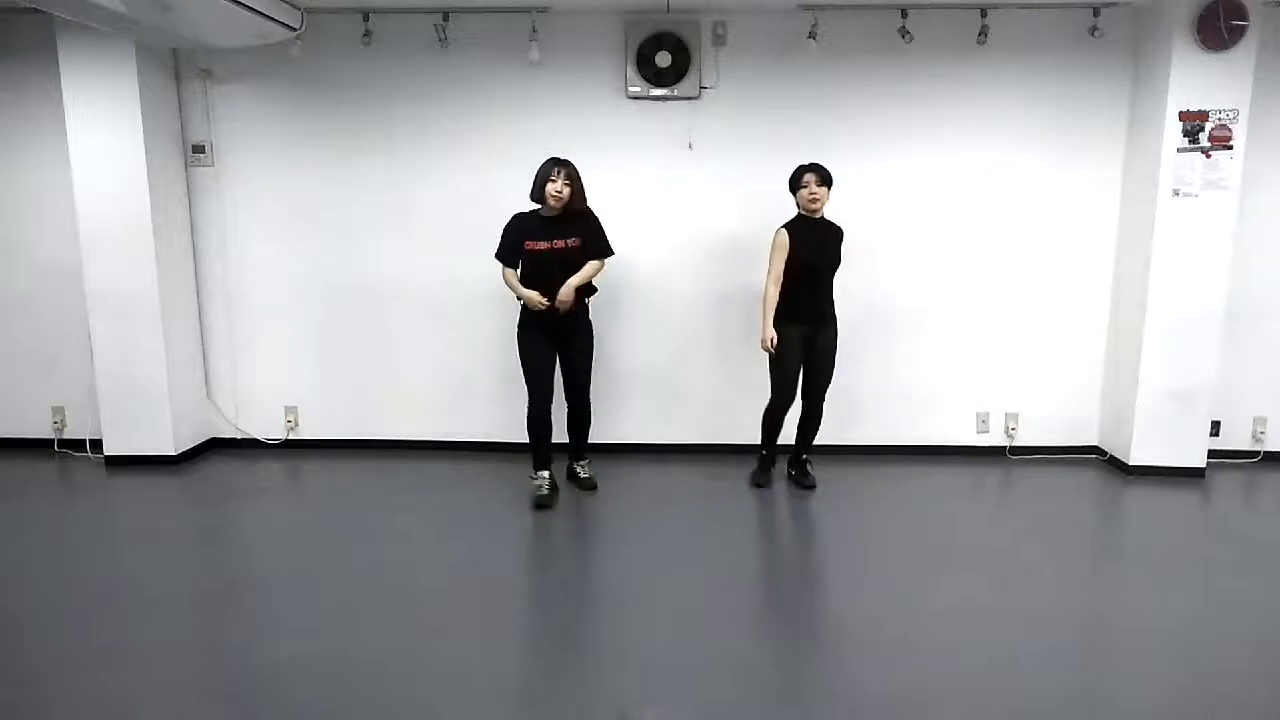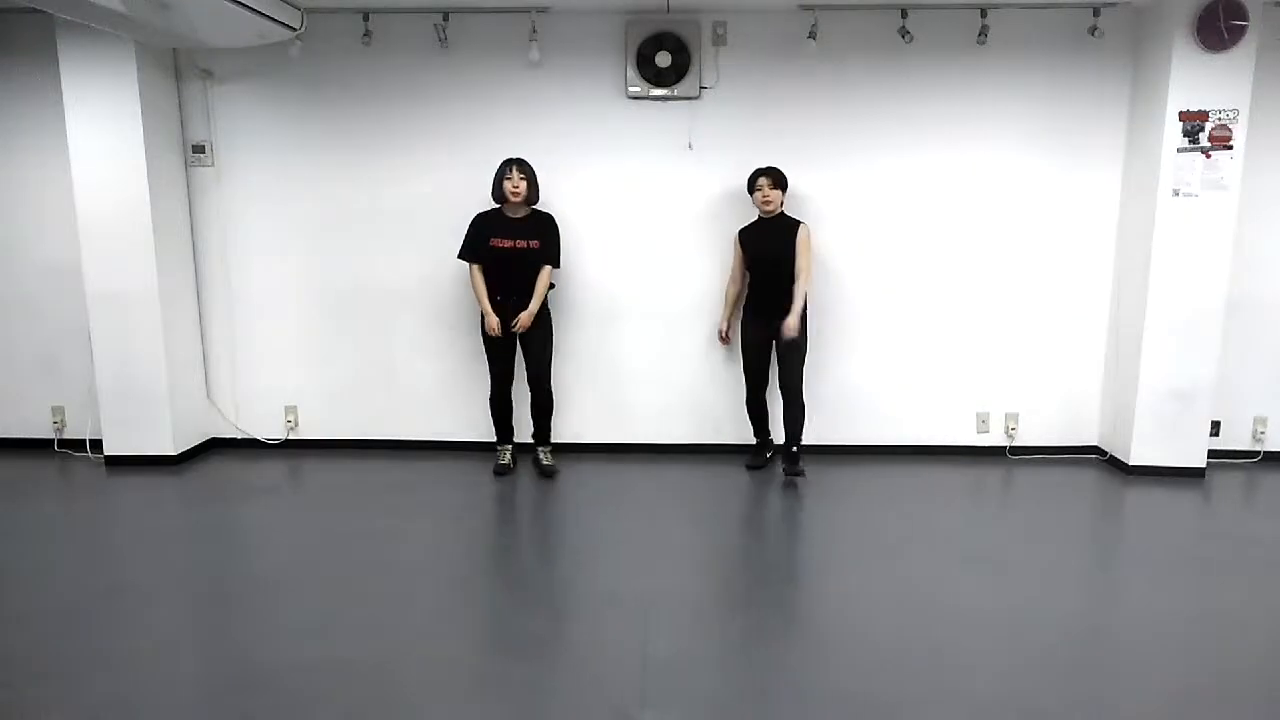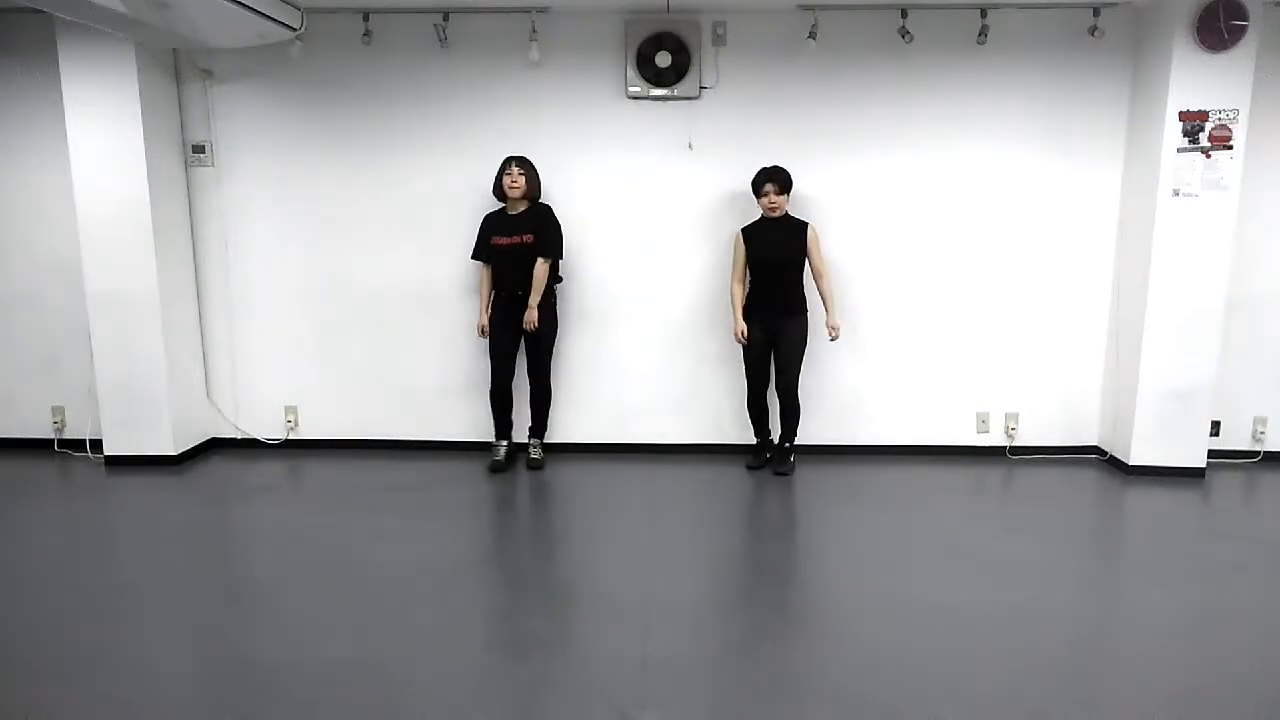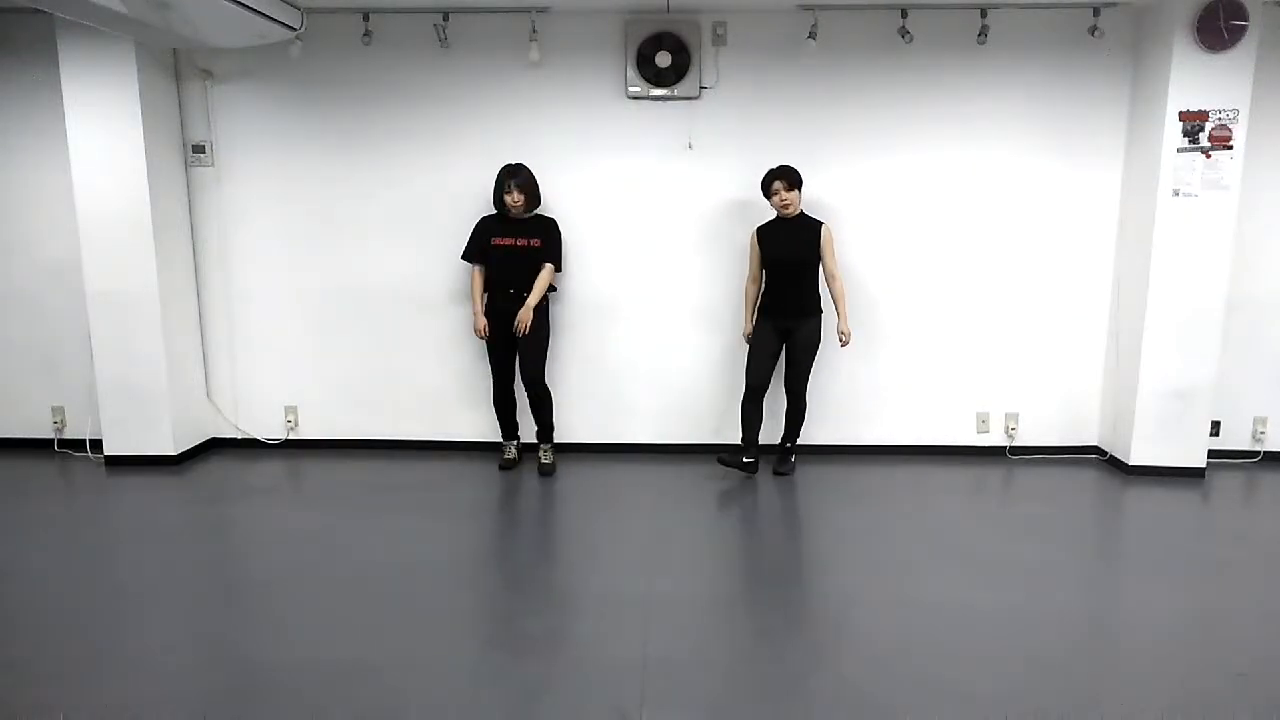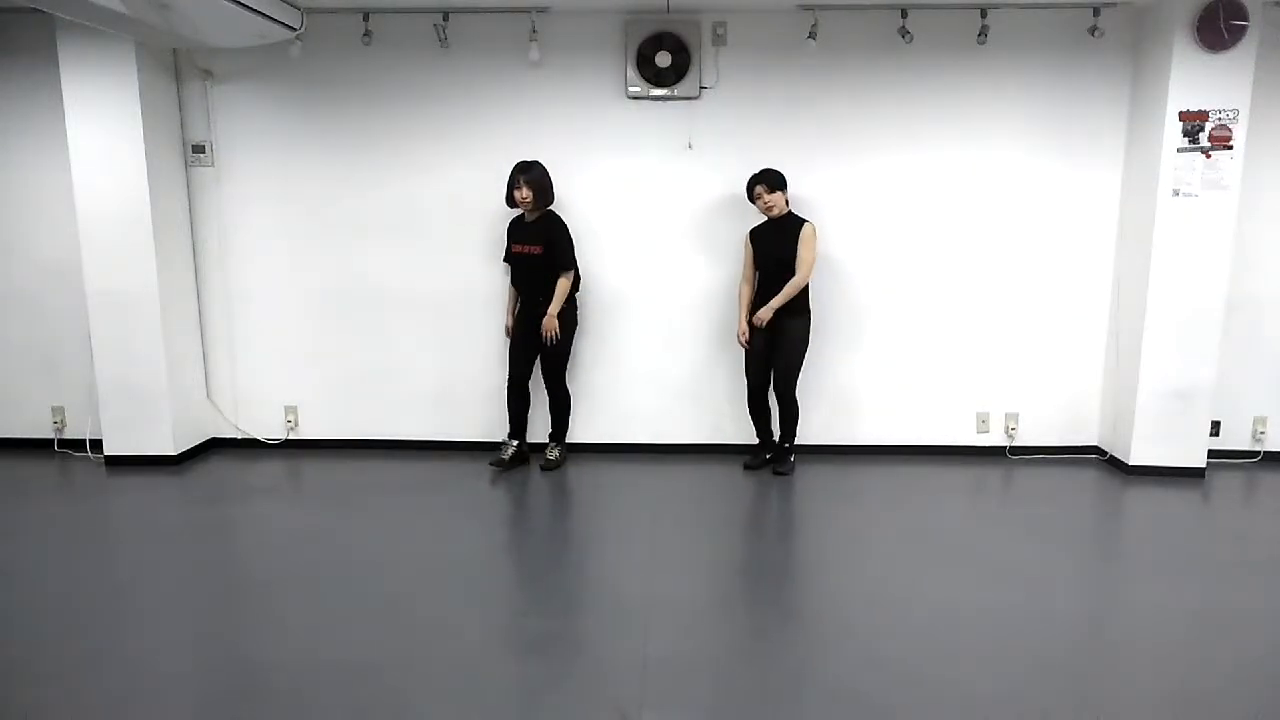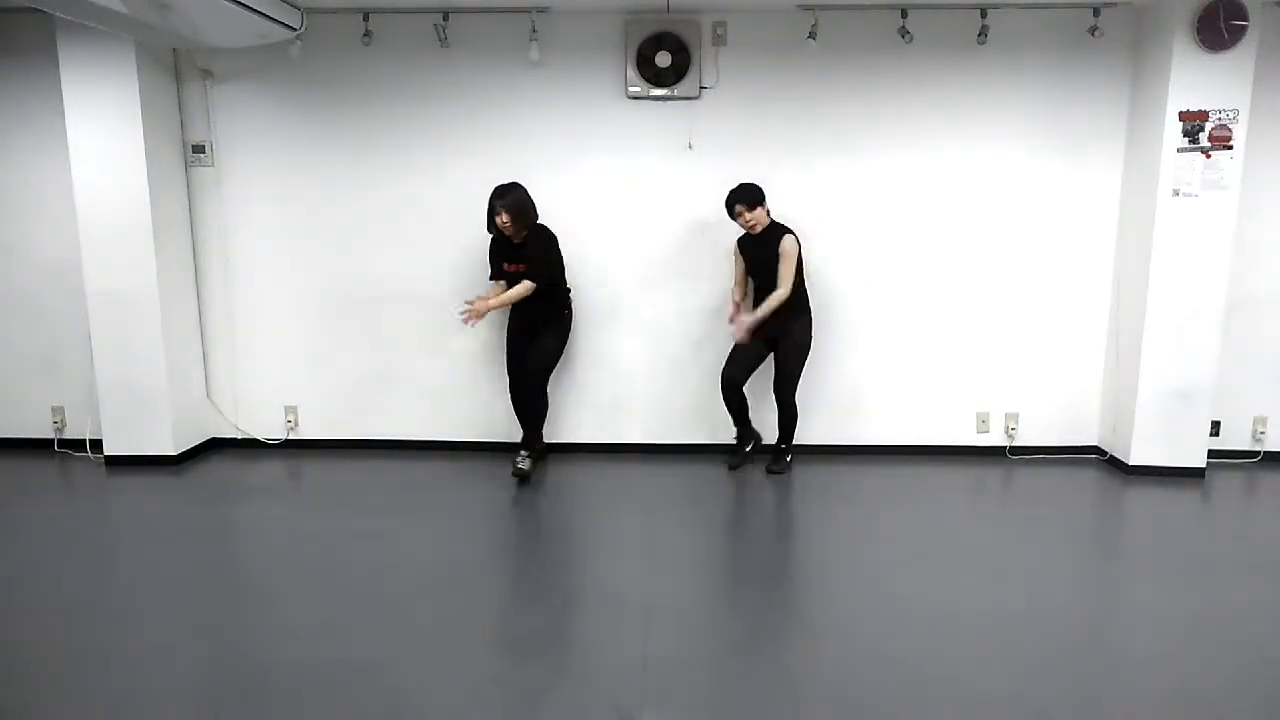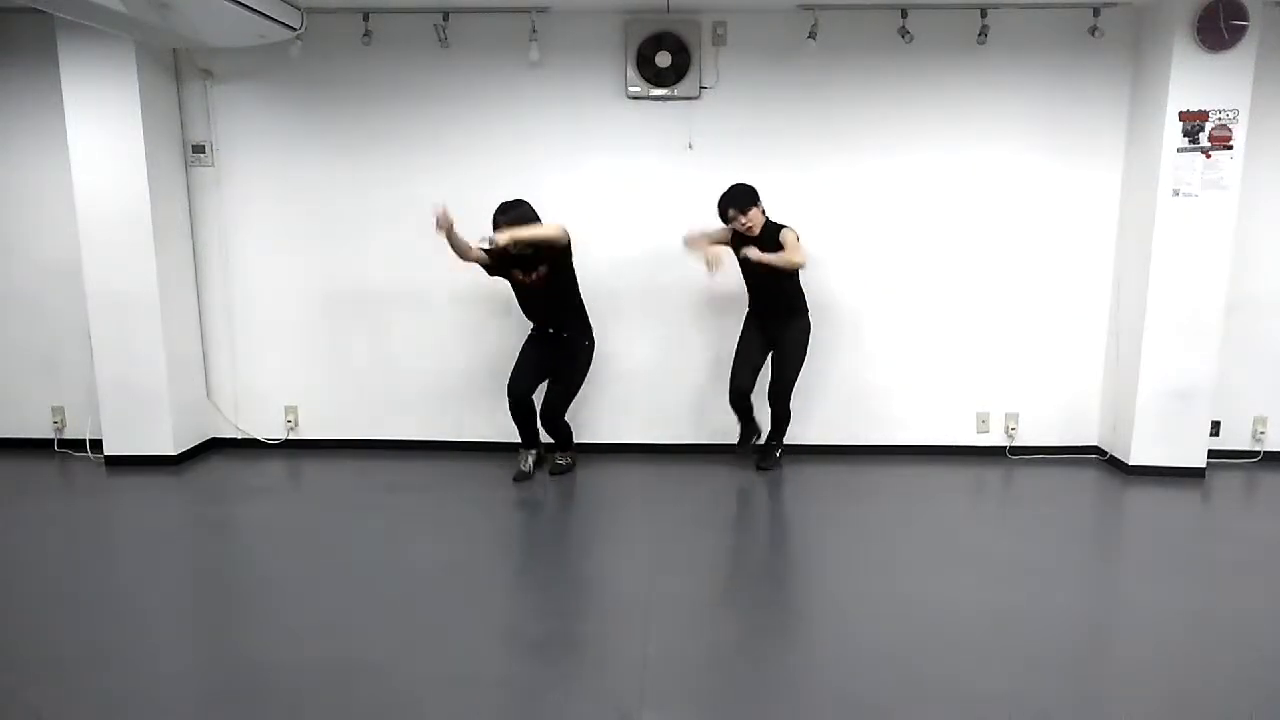
dt=0.7s
person 1, frame 1
left shoulder: (583, 219)
right shoulder: (521, 224)
left elbow: (597, 260)
right elbow: (508, 269)
left wrist: (571, 284)
right wrist: (523, 292)
left hip: (575, 318)
right hip: (534, 323)
left knee: (578, 396)
right knee: (540, 398)
left ankle: (578, 463)
right ankle: (542, 475)
person 1, frame 2
left shoulder: (544, 223)
right shoulder: (484, 223)
left elbow: (546, 270)
right elbow: (475, 269)
left wrist: (531, 311)
right wrist: (488, 311)
left hip: (533, 312)
right hip: (497, 311)
left knee: (540, 381)
right knee: (500, 383)
left ankle: (543, 449)
right ankle: (505, 447)
person 1, frame 3
left shoulder: (542, 215)
right shoulder: (491, 222)
left elbow: (543, 262)
right elbow: (487, 269)
left wrist: (533, 307)
right wrist: (483, 312)
left hip: (539, 306)
right hip: (503, 308)
left knee: (539, 377)
right knee: (500, 376)
left ankle: (536, 442)
right ankle: (502, 443)
person 1, frame 4
left shoulder: (546, 227)
right shoulder: (487, 226)
left elbow: (548, 269)
right elbow: (478, 270)
left wrist: (528, 307)
right wrist: (478, 312)
left hip: (533, 309)
right hip: (497, 310)
left knee: (533, 378)
right knee: (502, 381)
left ankle: (546, 444)
right ankle: (510, 442)
person 1, frame 5
left shoulder: (553, 226)
right shoulder: (515, 227)
left elbow: (567, 274)
left wrist: (552, 315)
right wrist: (510, 313)
left hip: (557, 313)
right hip: (526, 312)
left knee: (554, 380)
right knee: (517, 377)
left ankle: (557, 444)
right ankle: (515, 443)
person 1, frame 6
left shoulder: (543, 239)
right shoulder: (498, 244)
left elbow: (529, 285)
right elbow: (499, 283)
left wrist: (489, 305)
right wrist: (483, 305)
left hip: (554, 318)
right hip: (522, 318)
left knee: (535, 380)
right knee: (517, 384)
left ankle: (529, 450)
right ankle: (532, 442)
person 1, frame 7
left shoulder: (553, 248)
right shoulder: (508, 257)
left elbow: (559, 233)
right elbow: (469, 254)
left wrist: (514, 234)
right wrist: (450, 232)
left hip: (575, 341)
right hip: (541, 338)
left knee: (551, 412)
right knee: (517, 391)
left ankle: (565, 450)
right ankle: (531, 449)
person 2, frame 1
left shoulder: (835, 233)
right shoulder: (787, 233)
right elbow: (774, 282)
right wrist: (768, 326)
left hip: (825, 326)
right hip: (790, 326)
left knee: (815, 399)
right knee: (783, 396)
left ankle: (799, 462)
right ankle: (765, 458)
person 2, frame 2
left shoulder: (798, 230)
right shoulder: (744, 235)
left elbow: (802, 276)
right elbow: (736, 280)
left wrist: (795, 314)
right wrist: (725, 319)
left hip: (788, 318)
right hip: (755, 318)
left knee: (791, 386)
right knee: (755, 386)
left ankle: (793, 454)
right ankle: (763, 443)
person 2, frame 3
left shoulder: (804, 230)
right shoulder: (746, 235)
left elbow: (820, 274)
right elbow: (738, 281)
left wrist: (831, 314)
right wrist: (738, 318)
left hip: (792, 319)
right hip: (756, 320)
left knee: (788, 386)
right knee: (756, 387)
left ankle: (786, 448)
right ankle: (763, 444)
person 2, frame 4
left shoulder: (818, 230)
right shoulder: (761, 234)
left elbow: (833, 275)
right elbow: (754, 279)
left wrist: (842, 318)
right wrist: (748, 319)
left hip: (806, 320)
right hip: (769, 319)
left knee: (795, 389)
right knee: (755, 383)
left ankle: (787, 450)
right ankle: (748, 453)
person 2, frame 5
left shoulder: (804, 228)
right shoulder: (754, 235)
left elbow: (801, 277)
right elbow: (748, 281)
left wrist: (770, 308)
right wrist: (742, 321)
left hip: (793, 319)
right hip: (760, 318)
left knee: (784, 388)
right knee: (755, 388)
left ankle: (786, 449)
right ankle: (766, 445)
person 2, frame 6
left shoulder: (785, 239)
right shoulder: (742, 244)
left elbow: (784, 289)
left wrist: (752, 319)
right wrist: (736, 306)
left hip: (793, 322)
right hip: (760, 322)
left knee: (784, 391)
right knee: (730, 379)
left ankle: (784, 449)
right ankle: (746, 437)
person 2, frame 7
left shoulder: (782, 233)
right shoulder: (735, 236)
left elbow: (799, 260)
right elbow: (693, 239)
left wrist: (761, 256)
right wrist: (704, 246)
left hip: (792, 324)
right hip: (757, 321)
left knee: (779, 393)
right knee: (739, 389)
left ankle: (773, 445)
right ankle: (749, 430)
